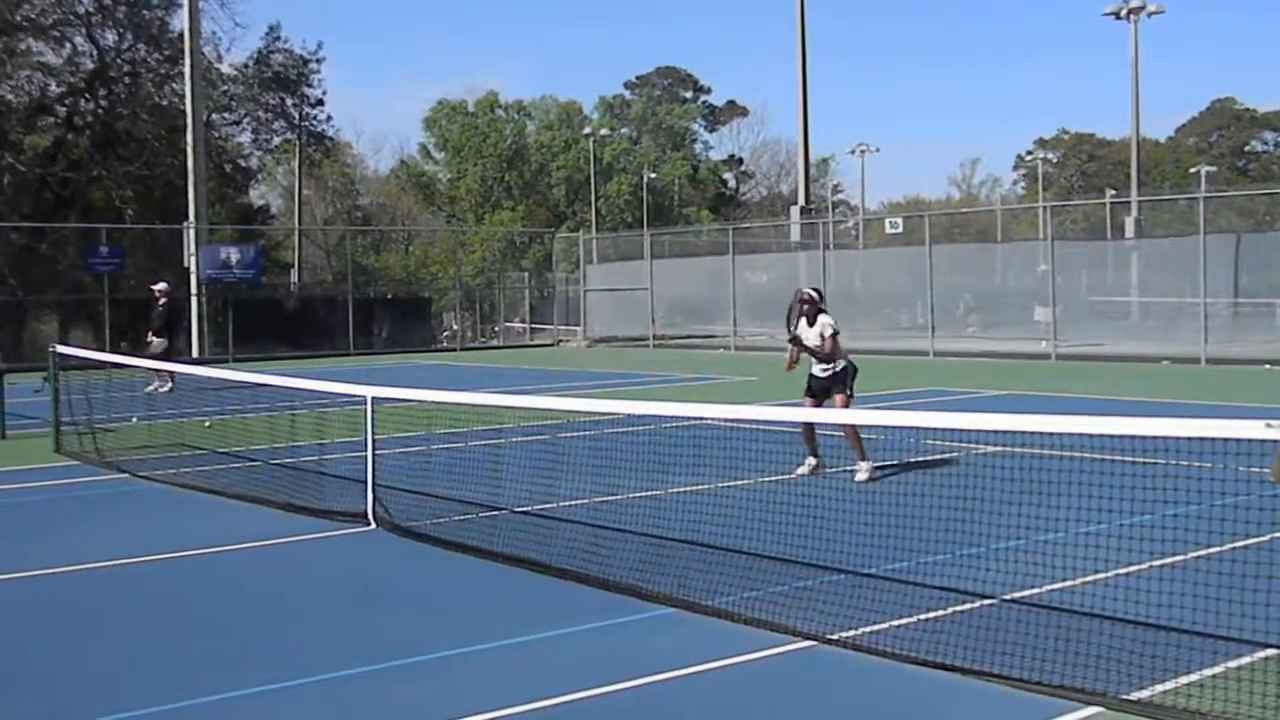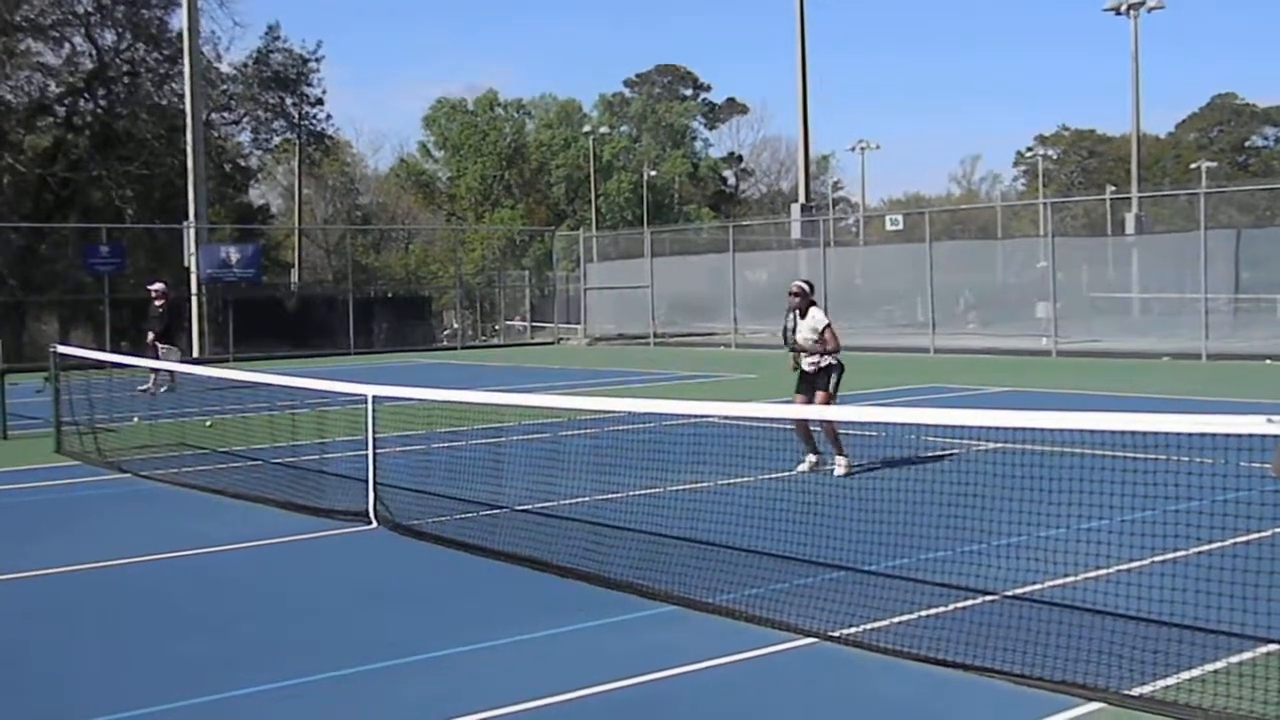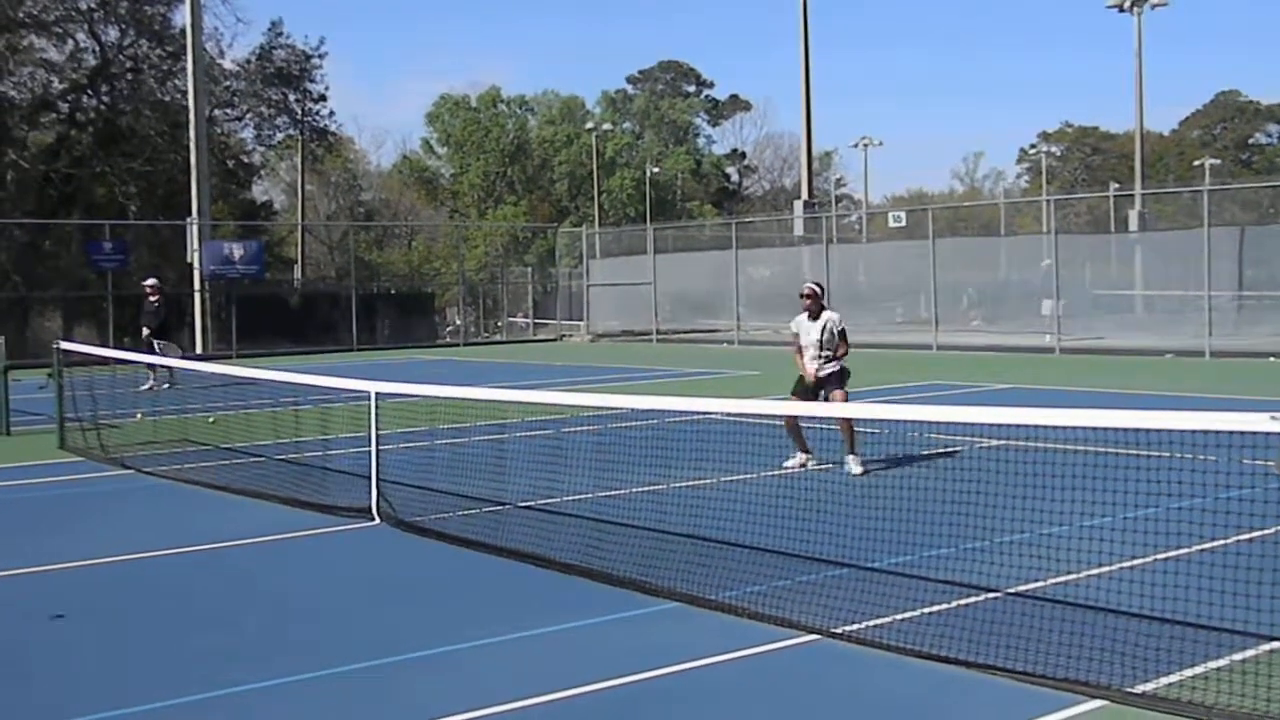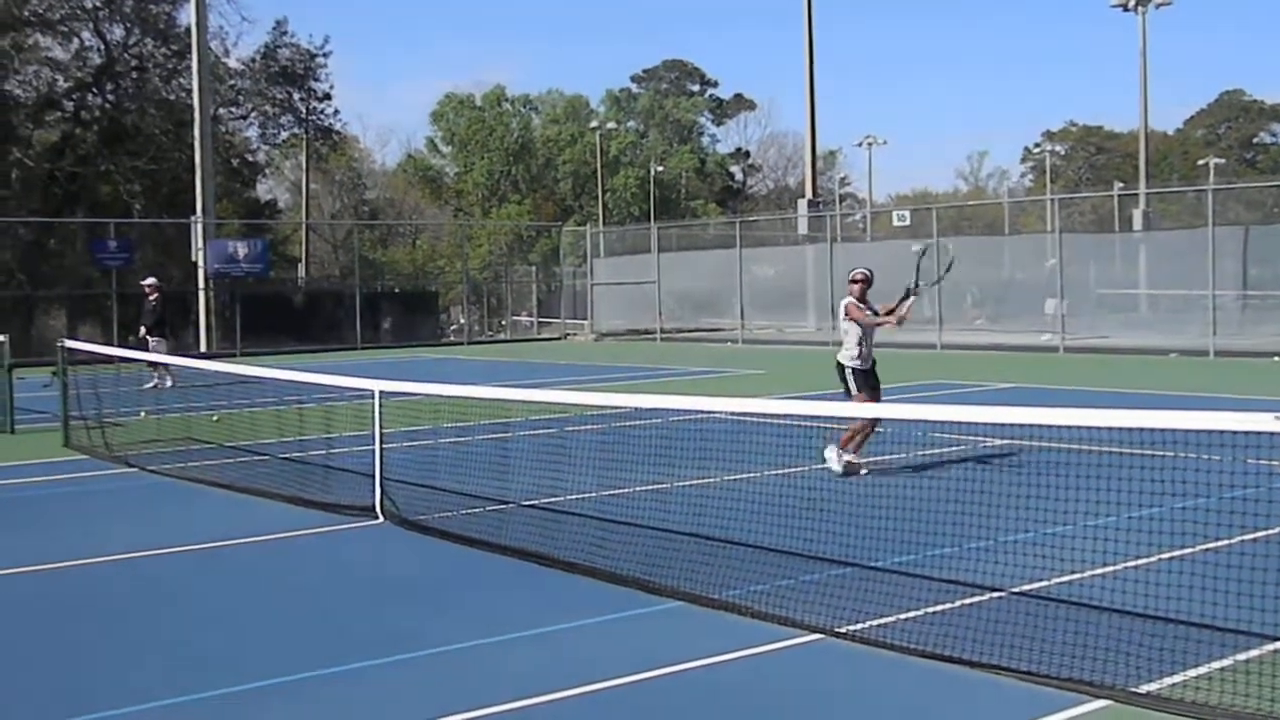
dt=0.4s
person 1, frame 1
left shoulder: (826, 323)
right shoulder: (801, 323)
left elbow: (829, 357)
right elbow: (796, 349)
left wrist: (804, 347)
right wrist: (792, 360)
left hip: (839, 372)
right hip: (817, 375)
left ankle: (864, 463)
right ankle: (813, 460)
person 1, frame 2
left shoulder: (818, 316)
right shoulder: (793, 316)
left elbow: (834, 347)
left wrist: (806, 349)
right wrist: (795, 356)
left hip: (827, 368)
right hip: (807, 371)
right knee: (798, 417)
left ankle: (841, 458)
right ankle: (813, 456)
person 1, frame 3
left shoulder: (833, 319)
right shoulder: (798, 321)
left elbow: (844, 349)
right elbow: (797, 353)
left wrist: (830, 359)
right wrist: (806, 371)
left hip: (832, 374)
right hip: (808, 376)
right knee: (789, 418)
left ankle: (851, 457)
right ankle: (803, 454)
person 1, frame 4
left shoulder: (865, 304)
right shoulder: (848, 304)
left elbow: (881, 316)
right elbow: (866, 320)
left wrist: (901, 301)
right wrist: (891, 318)
left hip: (867, 365)
right hip: (850, 367)
left knee: (874, 418)
right knee: (867, 418)
left ankle: (850, 456)
right ankle: (836, 450)
